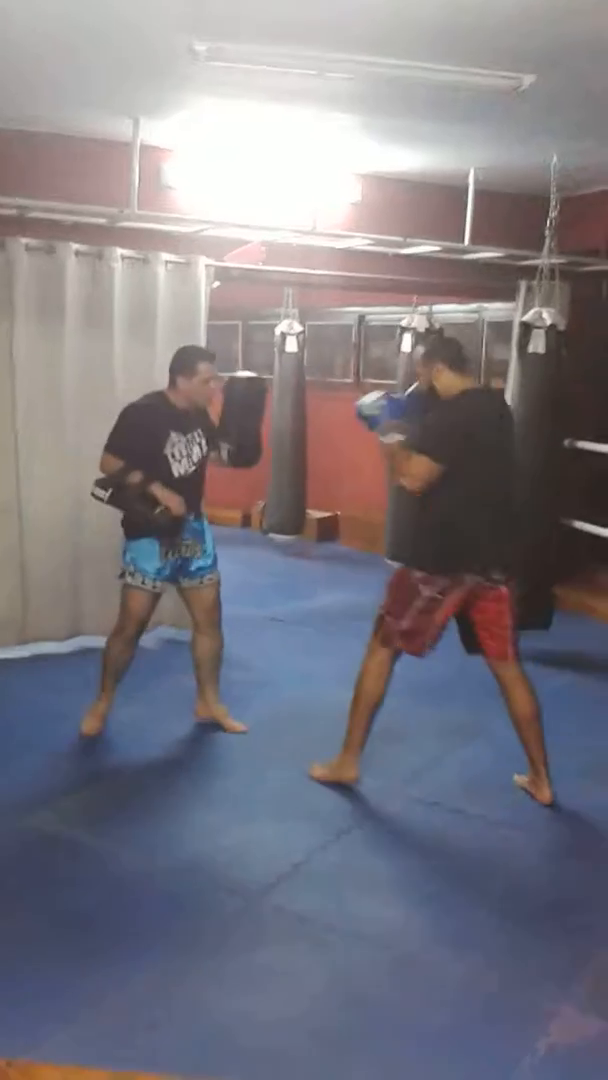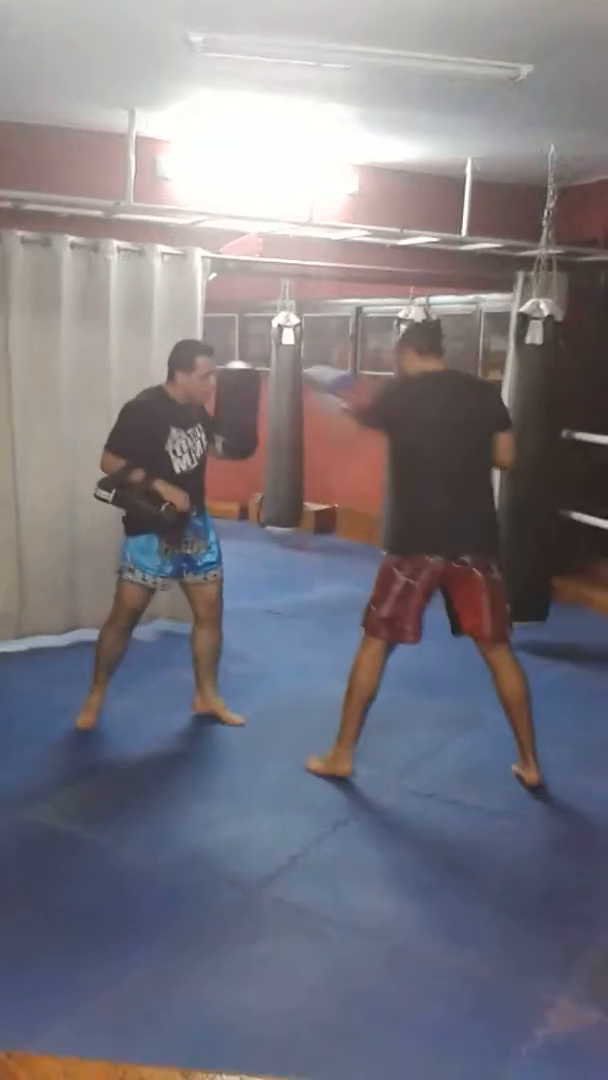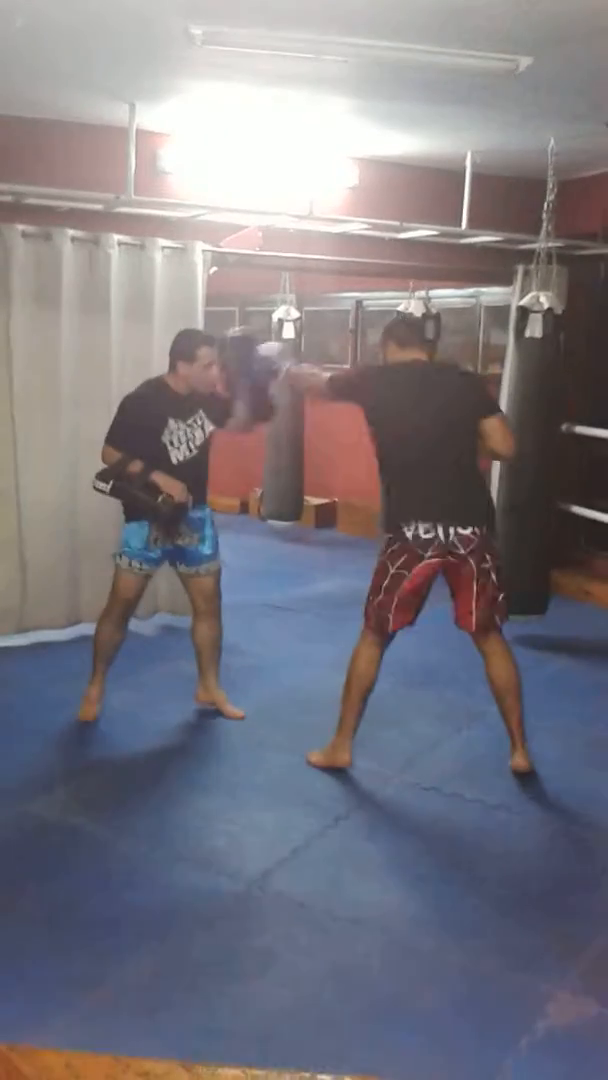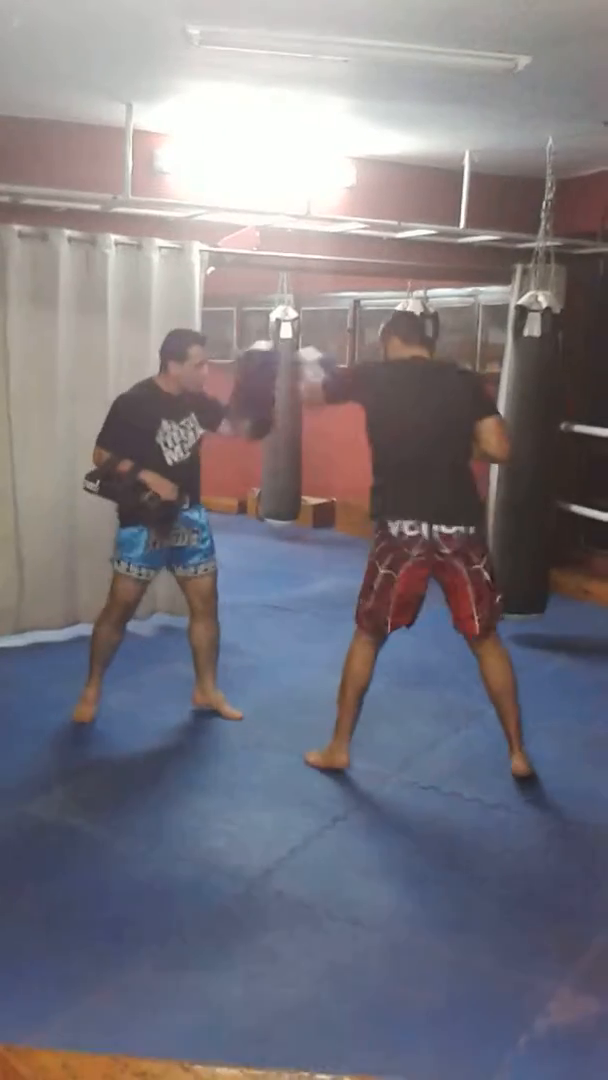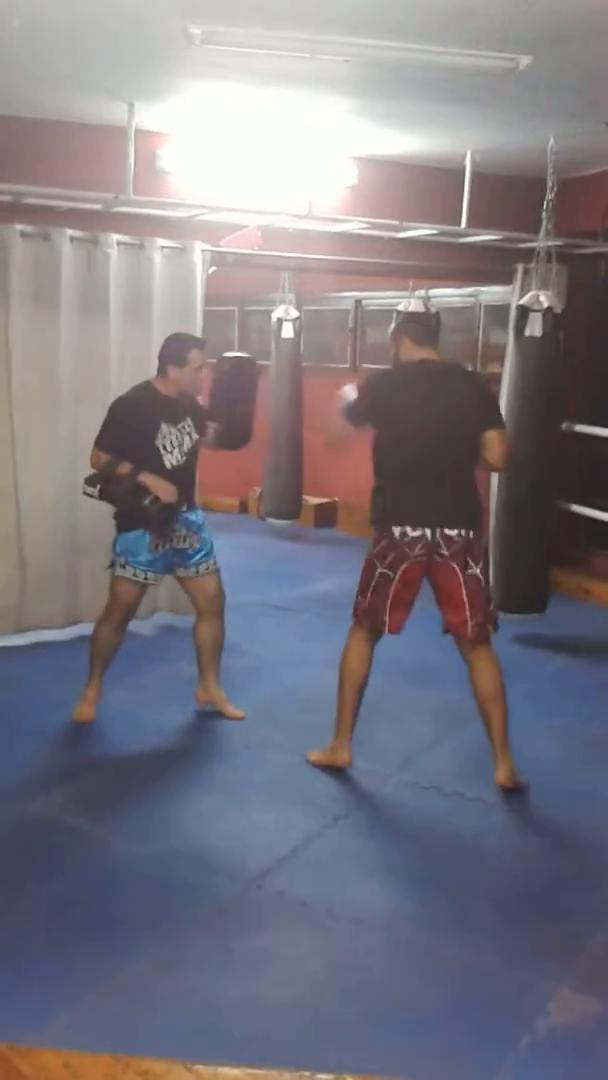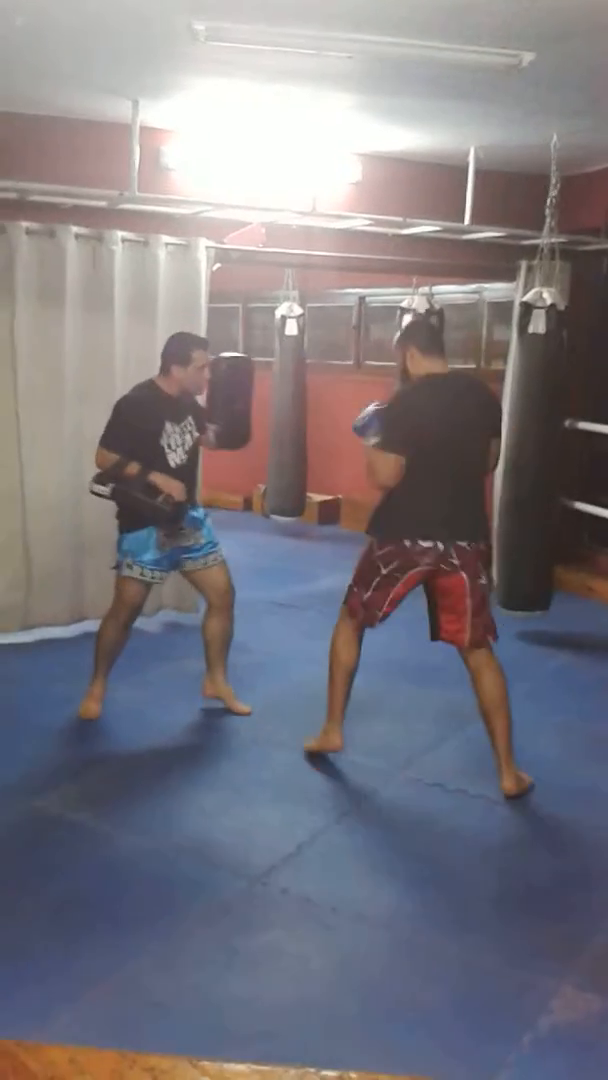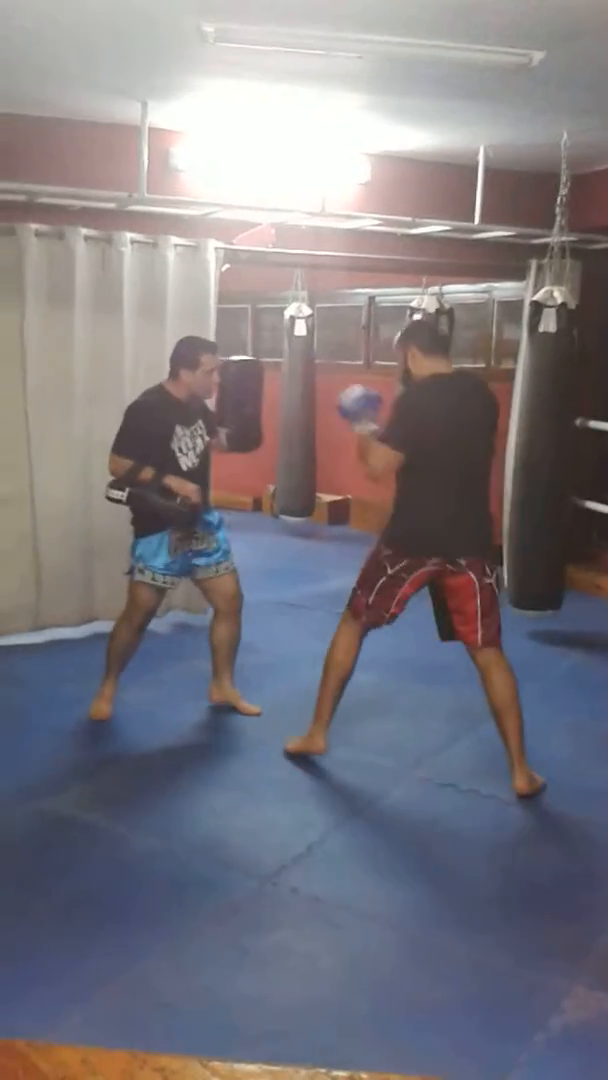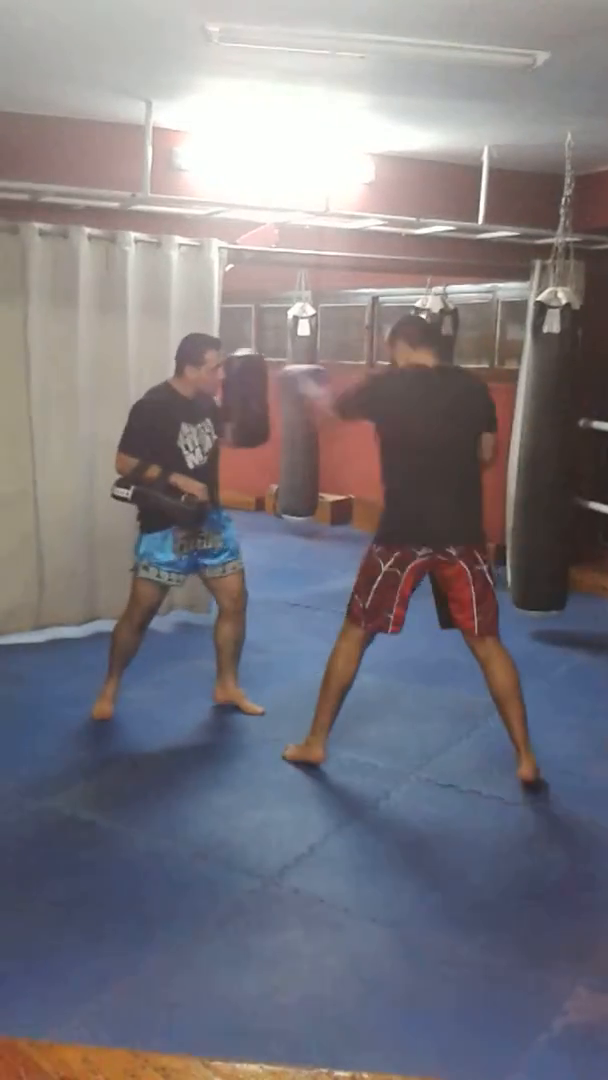
dt=0.1s
person 1, frame 1
left shoulder: (451, 414)
right shoulder: (498, 408)
left elbow: (413, 479)
left wrist: (391, 433)
left hip: (439, 559)
right hip: (492, 559)
left knee: (382, 649)
right knee: (506, 665)
left ankle: (346, 763)
right ankle: (540, 779)
person 1, frame 2
left shoulder: (404, 393)
right shoulder: (483, 393)
left elbow: (349, 419)
right elbow: (505, 457)
left hip: (419, 543)
right hip: (476, 540)
left knee: (376, 640)
right knee: (496, 647)
left ankle: (341, 754)
right ankle: (530, 762)
person 1, frame 3
left shoulder: (376, 381)
right shoulder: (466, 383)
left elbow: (312, 382)
right elbow: (503, 447)
left wrist: (289, 366)
left hip: (411, 531)
right hip: (469, 528)
left knee: (374, 636)
right knee: (489, 636)
left ankle: (340, 747)
right ankle: (519, 750)
person 1, frame 4
left shoulder: (375, 377)
right shoulder: (465, 383)
left elbow: (312, 393)
right elbow: (497, 450)
left wrist: (310, 371)
left hip: (402, 529)
right hip: (460, 528)
left knee: (368, 635)
right knee: (484, 641)
left ankle: (338, 747)
right ankle: (518, 753)
person 1, frame 5
left shoulder: (385, 386)
right shoulder: (475, 387)
right elbow: (497, 459)
left wrist: (355, 411)
left hip: (400, 530)
right hip: (459, 531)
left knee: (363, 634)
right knee: (477, 646)
left ankle: (340, 744)
right ankle: (503, 763)
person 1, frame 6
left shoulder: (406, 402)
right shoulder: (483, 396)
left elbow: (385, 478)
left wrist: (374, 438)
left hip: (404, 538)
right hip: (464, 540)
left knee: (350, 621)
right knee: (478, 652)
left ankle: (332, 730)
right ankle: (508, 771)
person 1, frame 7
left shoulder: (415, 400)
right shoulder: (482, 394)
left elbow: (379, 468)
left wrist: (363, 426)
left hip: (413, 540)
right hip: (471, 543)
left knee: (352, 624)
right knee: (488, 652)
left ankle: (316, 734)
right ankle: (522, 771)
person 1, frame 8
left shoulder: (391, 387)
right shoulder: (473, 389)
left elbow: (330, 409)
right elbow: (485, 455)
left hip: (404, 534)
right hip: (462, 534)
left knee: (355, 631)
right knee: (486, 642)
left ankle: (315, 742)
right ankle: (526, 759)
person 2, frame 1
left shoulder: (199, 414)
right shoulder: (142, 413)
right elbow: (109, 464)
right wrist: (157, 489)
left hip: (193, 530)
right hip: (151, 534)
left knee: (209, 617)
right knee: (132, 624)
left ankle: (209, 703)
right ankle: (102, 704)
person 2, frame 2
left shoulder: (196, 409)
right shoulder: (142, 410)
left elbow: (220, 448)
right elbow: (110, 463)
right wrist: (161, 487)
left hip: (196, 525)
right hip: (152, 530)
left knee: (210, 612)
right knee: (125, 615)
left ankle: (207, 697)
right ankle: (95, 696)
person 2, frame 3
left shoulder: (203, 395)
right shoulder: (142, 402)
right elbow: (111, 456)
right wrist: (159, 478)
left hip: (195, 516)
right hip: (148, 520)
left knee: (208, 604)
right knee: (121, 606)
left ankle: (209, 689)
right ankle: (94, 689)
person 2, frame 4
left shoulder: (195, 398)
right shoulder: (134, 403)
left elbow: (232, 427)
right elbow: (102, 456)
right wrist: (147, 477)
left hip: (190, 517)
right hip: (144, 522)
left knee: (206, 605)
right knee: (119, 608)
left ankle: (206, 690)
right ankle: (91, 690)
person 2, frame 5
left shoulder: (186, 402)
right shoulder: (131, 406)
left elbow: (213, 437)
right elbow: (99, 459)
right wrist: (146, 479)
left hip: (187, 519)
right hip: (142, 525)
left knee: (212, 602)
right knee: (119, 610)
left ankle: (209, 688)
right ankle: (91, 690)
person 2, frame 6
left shoulder: (186, 400)
right shoulder: (136, 405)
left elbow: (210, 437)
right elbow: (105, 459)
right wrist: (157, 478)
left hip: (189, 517)
right hip: (146, 523)
left knee: (222, 595)
right knee: (125, 609)
left ankle: (217, 682)
right ankle: (97, 687)
person 2, frame 7
left shoulder: (196, 405)
right shoulder: (146, 410)
left elbow: (219, 442)
right elbow: (118, 465)
right wrist: (170, 481)
left hip: (203, 522)
right hip: (160, 528)
left knee: (230, 603)
right knee: (139, 614)
left ankle: (223, 687)
right ankle: (107, 688)
person 2, frame 8
left shoulder: (204, 402)
right shoulder: (152, 408)
right elbow: (124, 464)
right wrist: (177, 479)
left hip: (210, 520)
right hip: (166, 526)
left knee: (235, 602)
right knee: (141, 611)
left ankle: (227, 687)
right ankle: (110, 687)
